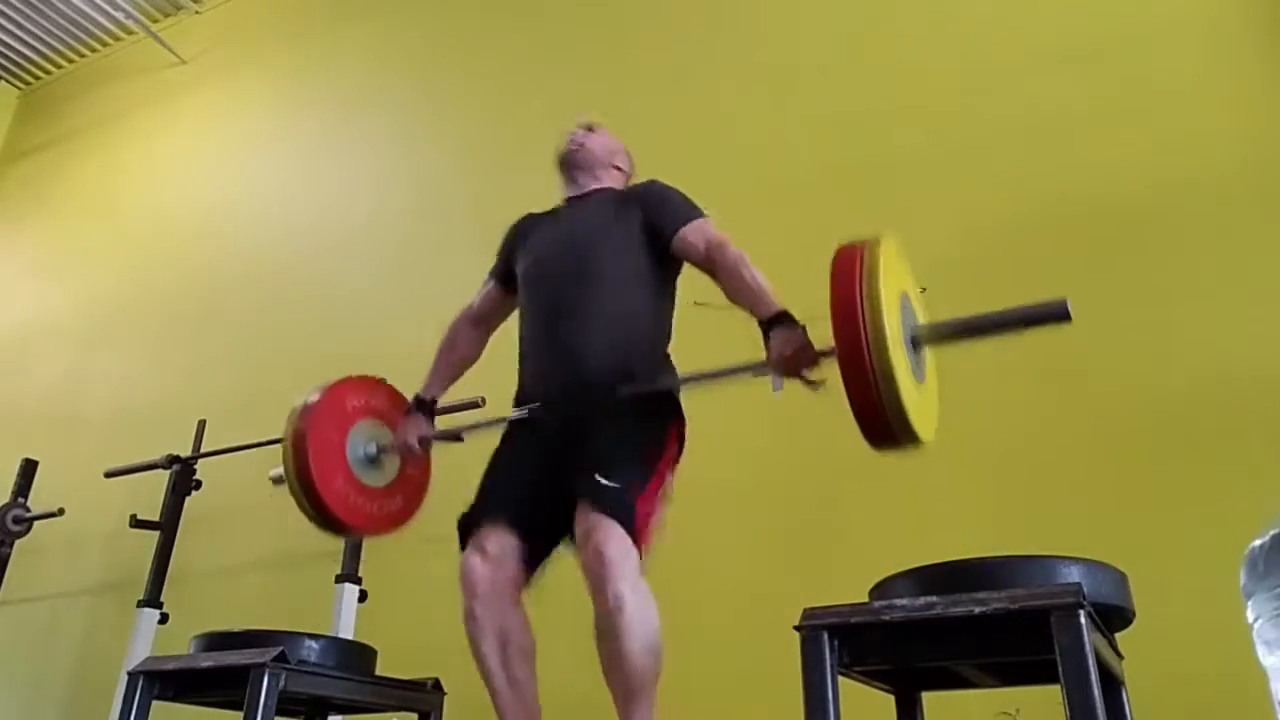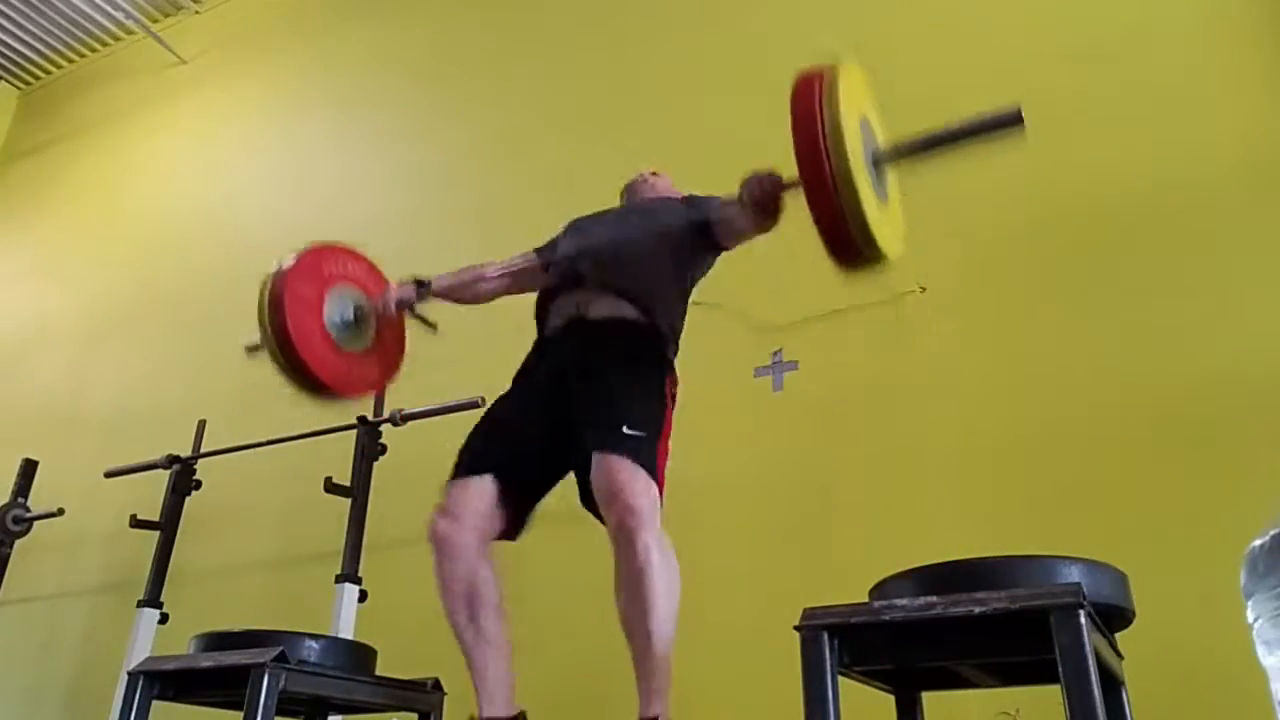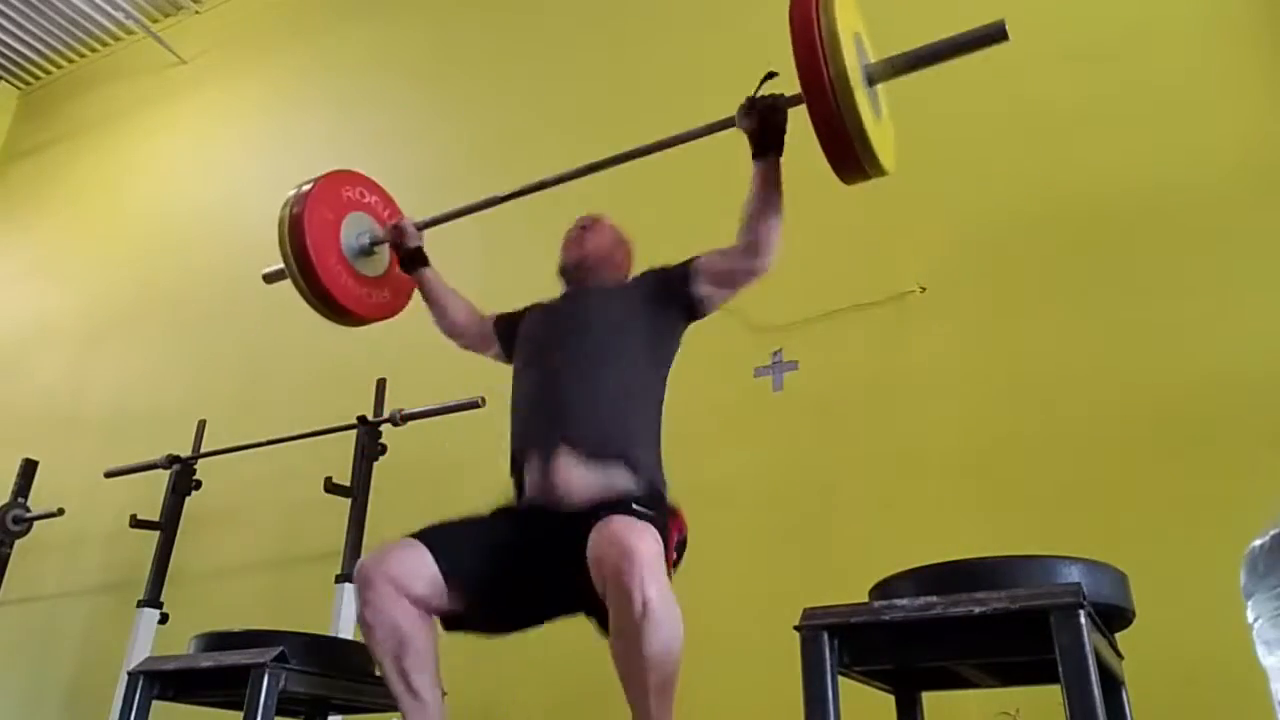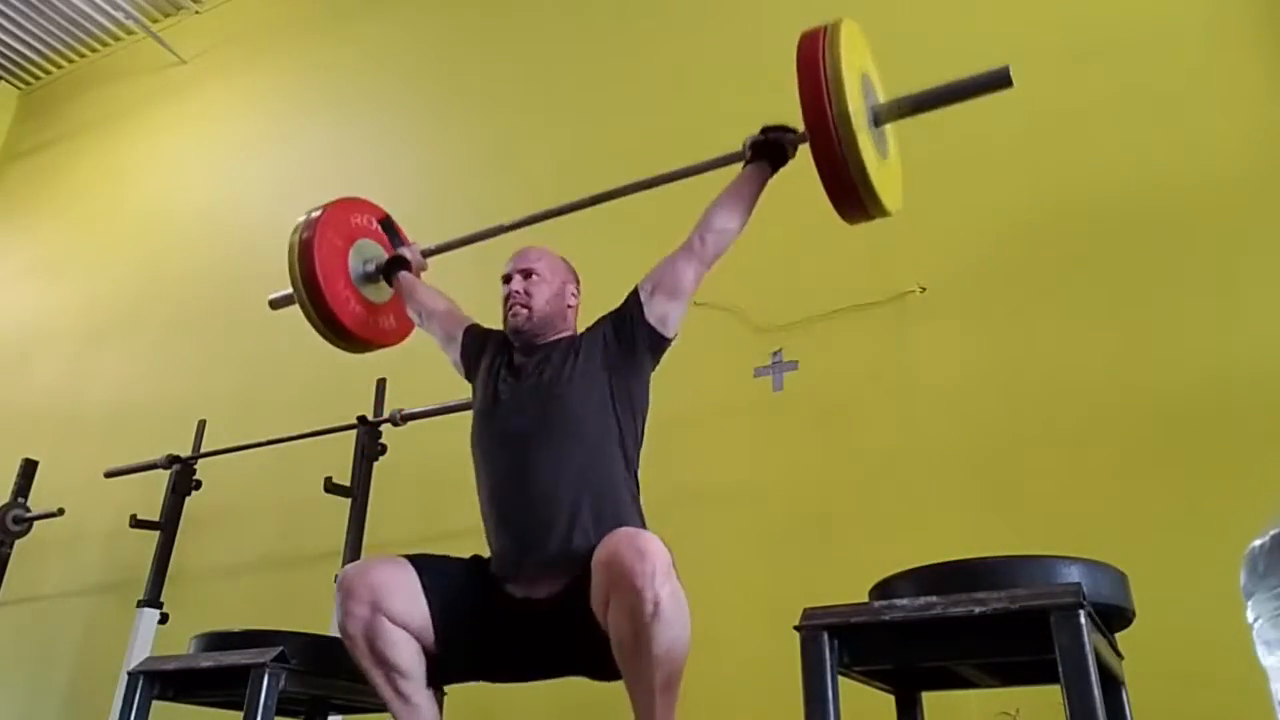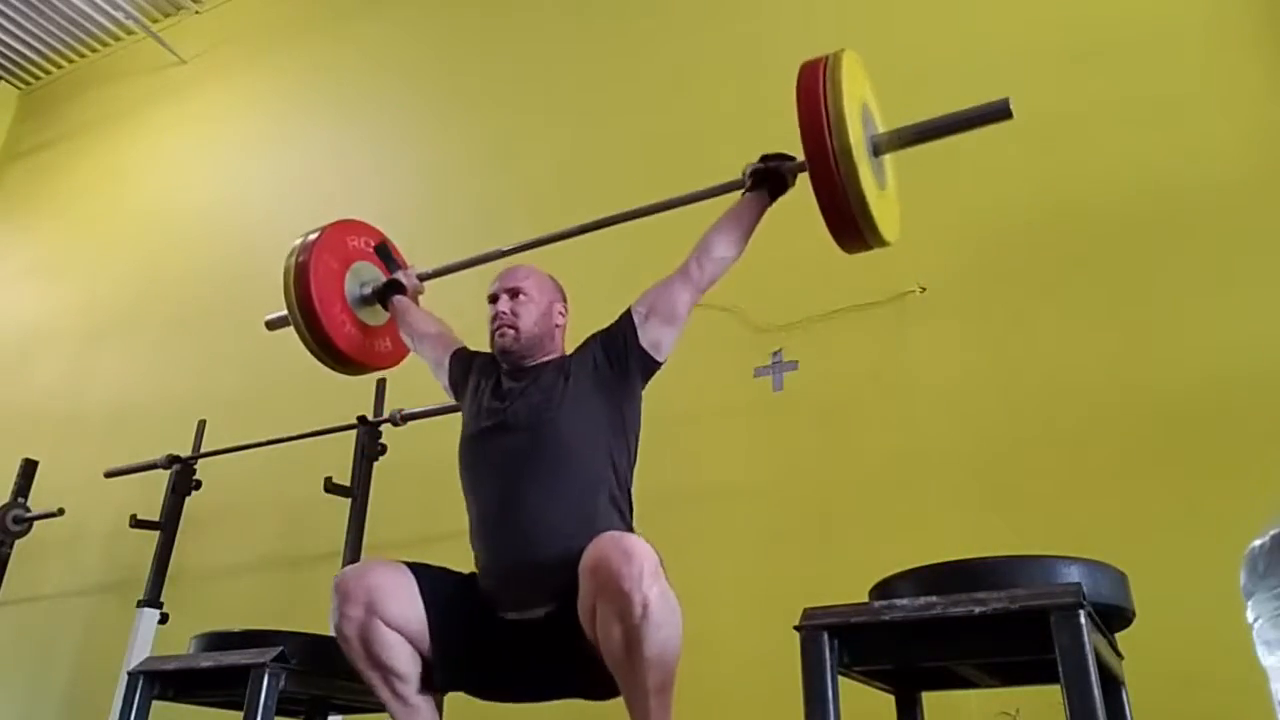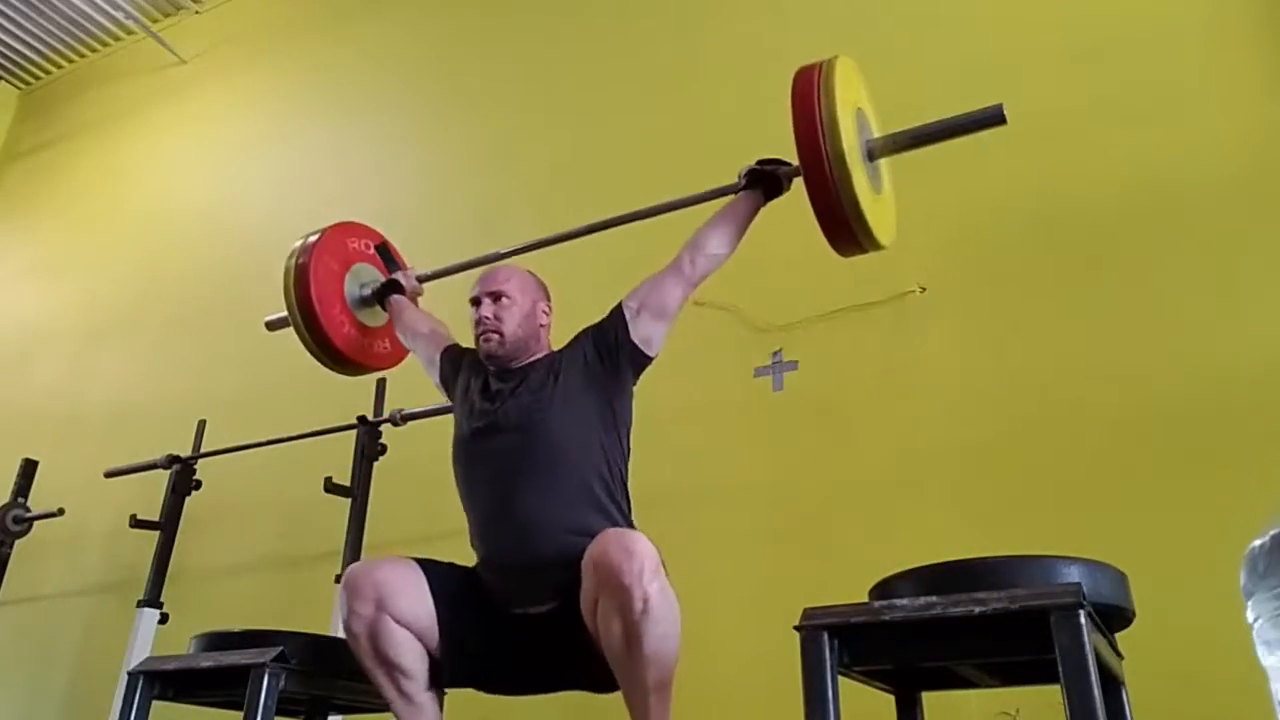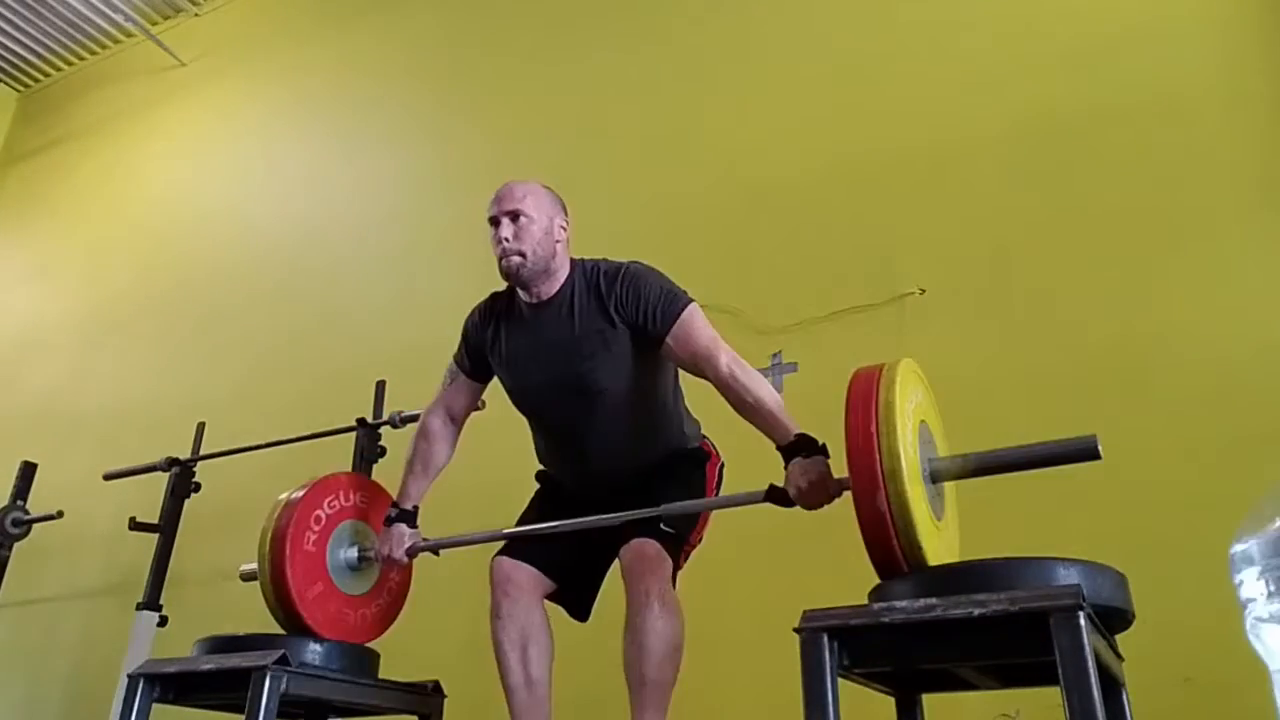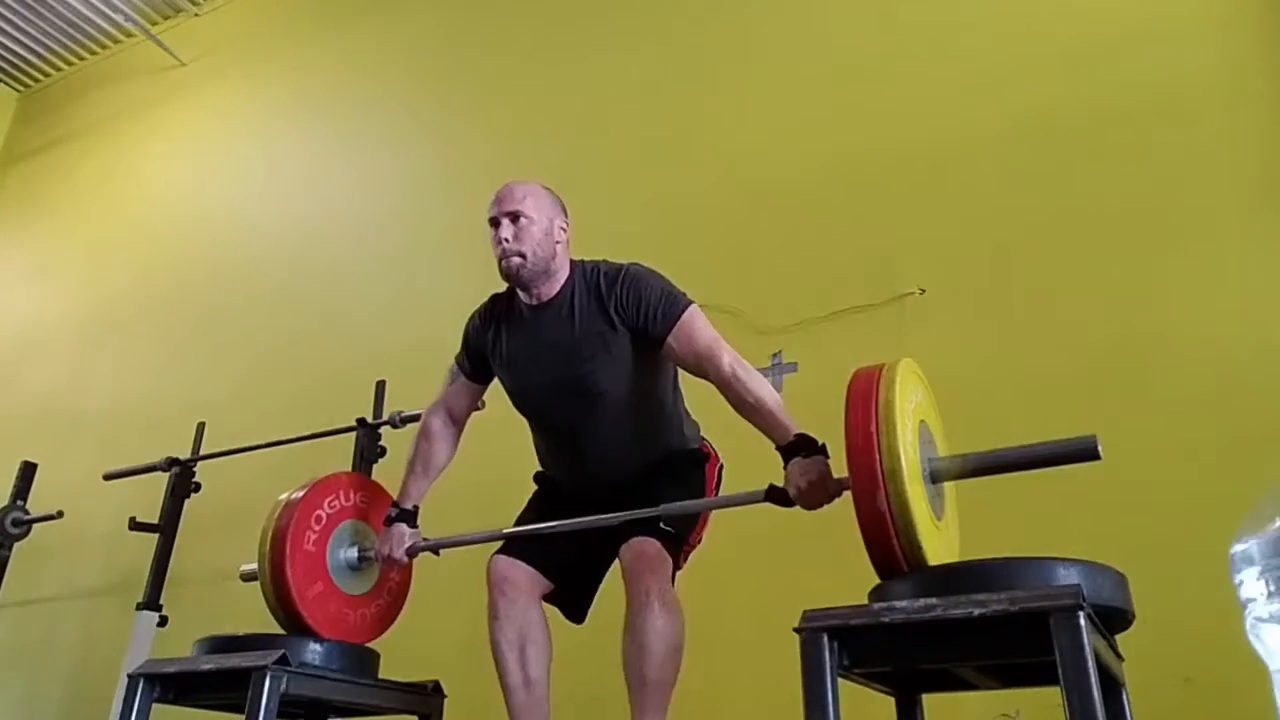
dt=0.2s
person 1, frame 1
left shoulder: (648, 204)
right shoulder: (528, 233)
left elbow: (717, 252)
right elbow: (475, 320)
left wrist: (776, 324)
right wrist: (424, 404)
left hip: (631, 408)
right hip: (542, 418)
left knee: (607, 555)
right knee: (485, 569)
person 1, frame 2
left shoulder: (690, 215)
right shoulder: (580, 229)
left elbow: (743, 219)
right elbow: (501, 275)
left wrist: (761, 199)
right wrist: (426, 288)
left hip: (626, 357)
right hip: (549, 366)
left knee: (632, 513)
right knee: (456, 528)
person 1, frame 3
left shoulder: (651, 296)
right shoulder: (539, 320)
left elbow: (752, 255)
right elbow: (466, 325)
left wrist: (766, 149)
right wrist: (414, 259)
left hip: (616, 510)
right hip: (532, 526)
left knee: (628, 560)
right knee: (382, 575)
person 1, frame 4
left shoulder: (614, 348)
right shoulder: (490, 359)
left elbow: (699, 250)
right elbow: (437, 317)
left wrist: (760, 165)
left hip: (606, 604)
right hip: (506, 604)
left knee: (637, 561)
right knee: (364, 589)
person 1, frame 5
left shoulder: (605, 369)
right shoulder: (478, 381)
left elbow: (695, 276)
right elbow: (428, 338)
left wrist: (762, 192)
left hip: (597, 619)
right hip: (497, 625)
left knee: (623, 561)
right knee: (359, 590)
person 1, frame 6
left shoulder: (594, 363)
right shoulder: (467, 378)
left elbow: (685, 273)
right elbow: (422, 336)
left wrist: (756, 194)
left hip: (599, 615)
left knee: (625, 560)
right knee: (367, 587)
person 1, frame 7
left shoulder: (623, 287)
right shoulder: (488, 324)
left elbow: (719, 363)
right elbow: (444, 416)
left wrist: (799, 449)
right wrist: (403, 513)
left hip: (666, 470)
right hip: (573, 485)
left knee: (644, 568)
right knee: (511, 578)
person 1, frame 8
left shoulder: (624, 289)
right shoulder: (489, 326)
left elbow: (721, 365)
right elbow: (445, 418)
left wrist: (798, 450)
right wrist: (404, 513)
left hip: (666, 470)
right hip: (572, 485)
left knee: (645, 569)
right knee: (508, 577)
